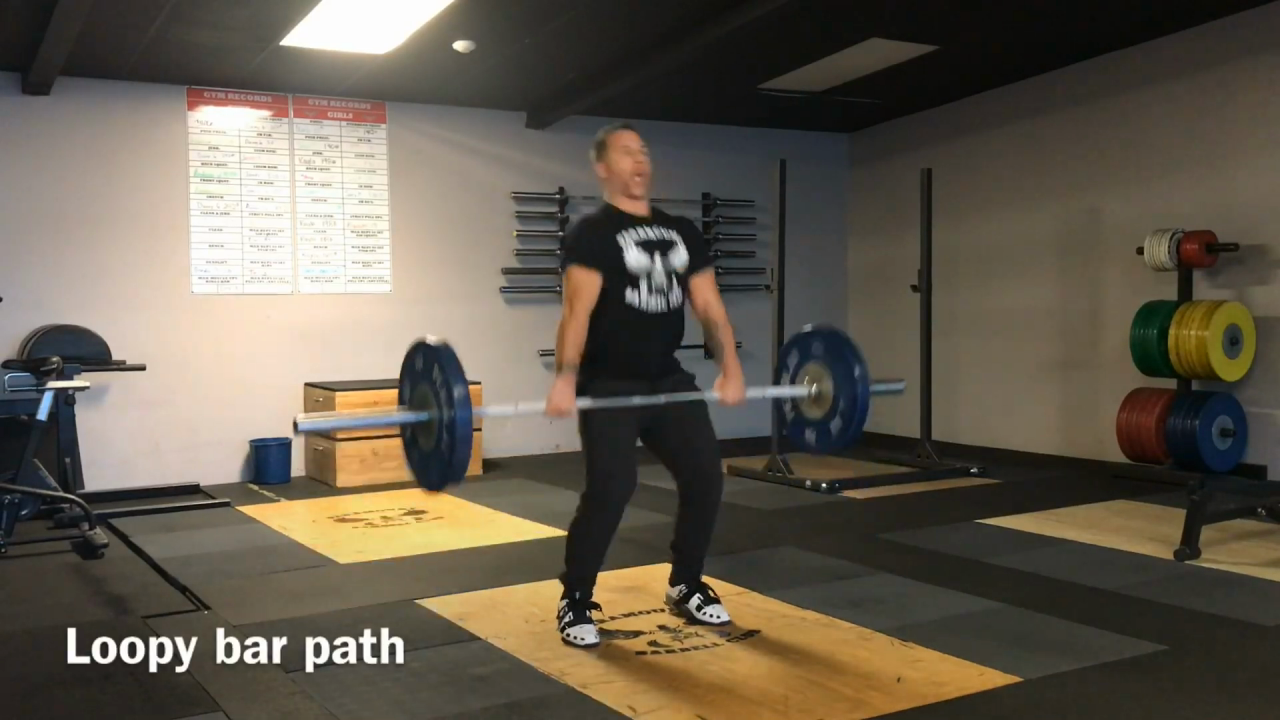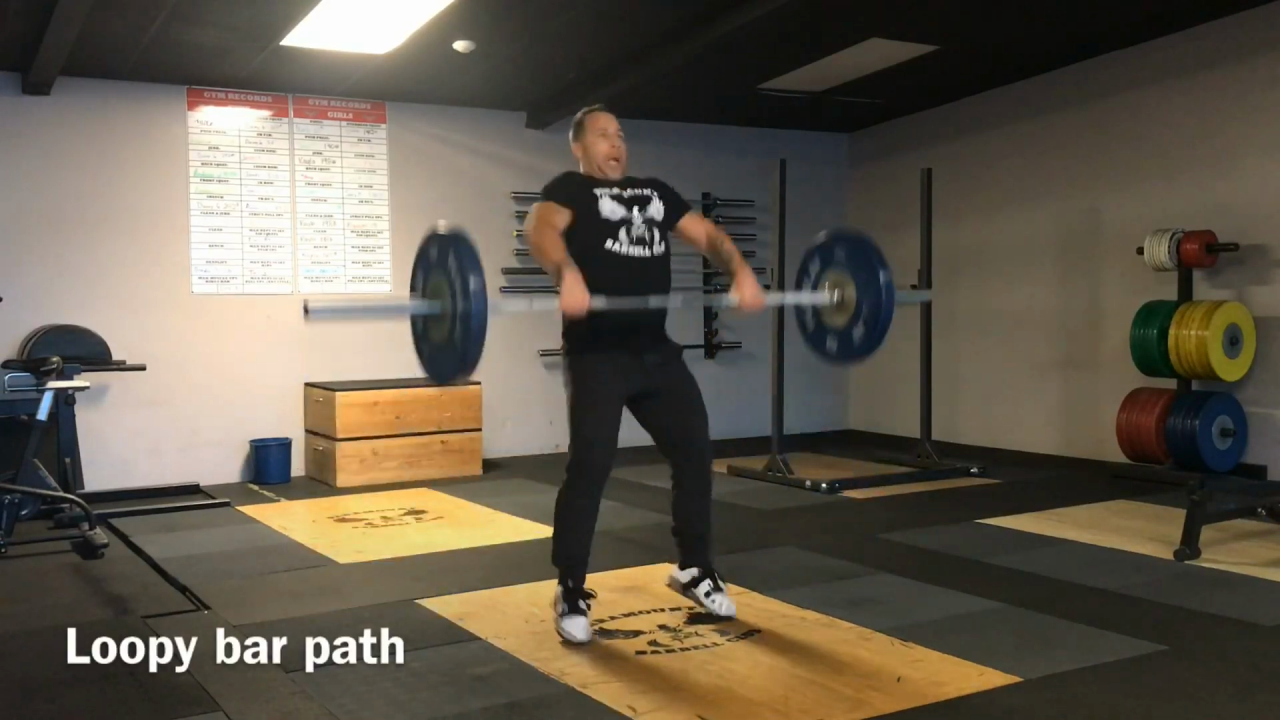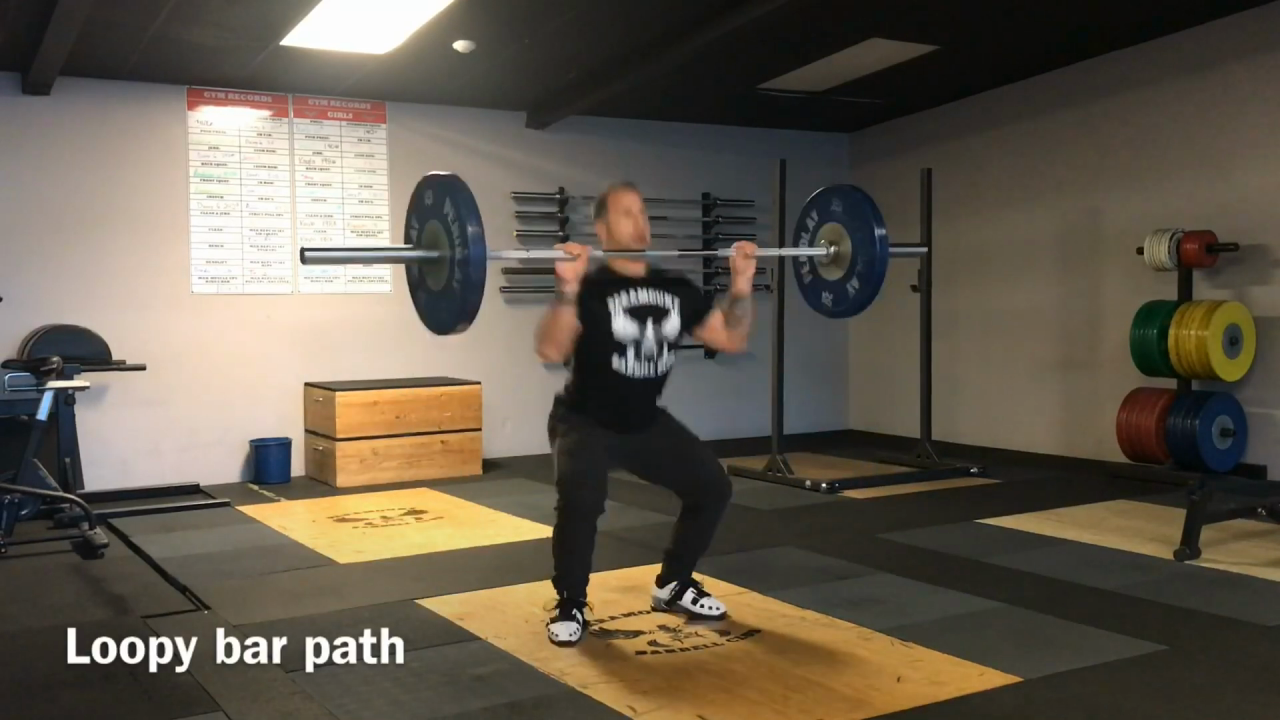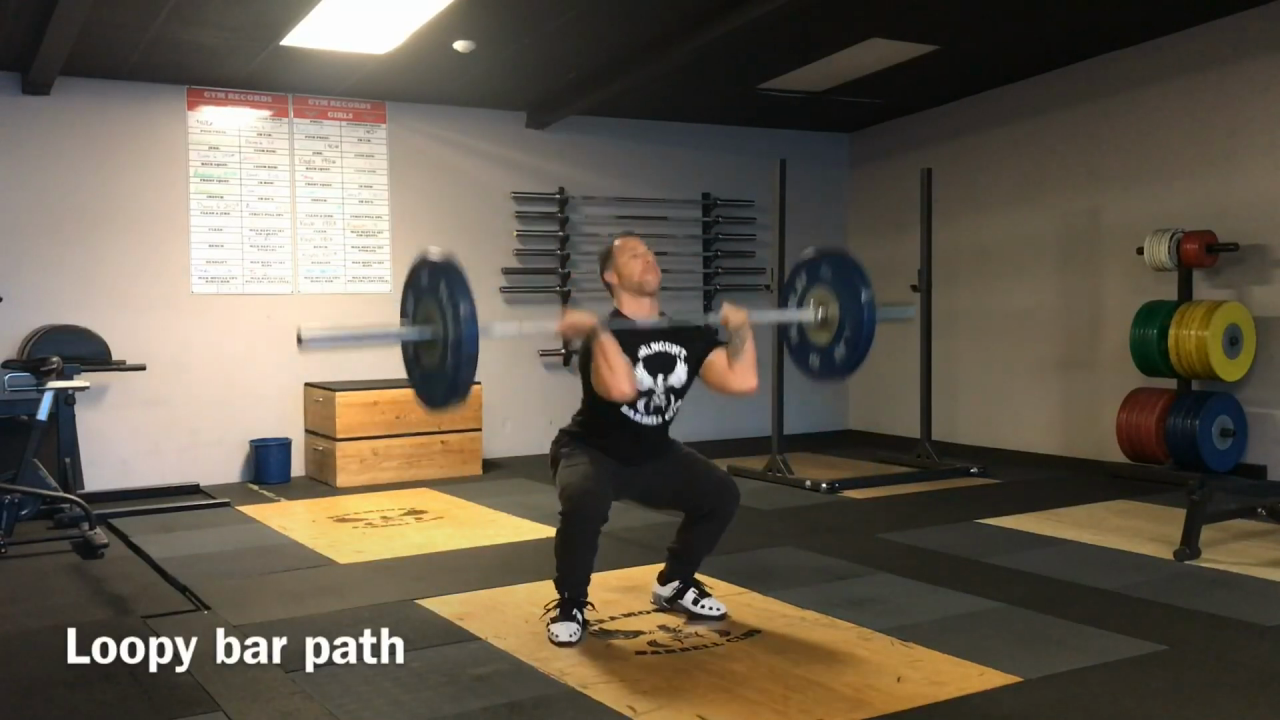
dt=0.2s
person 1, frame 1
left shoulder: (682, 230)
right shoulder: (594, 232)
left elbow: (709, 306)
right elbow: (577, 305)
left wrist: (730, 369)
right wrist: (565, 378)
left hip: (669, 381)
right hip: (608, 384)
left knee: (705, 478)
right knee: (611, 487)
left ankle: (686, 585)
right ankle: (576, 601)
person 1, frame 2
left shoulder: (654, 192)
right shoulder: (572, 189)
left elbow: (707, 234)
right elbow: (539, 229)
left wrist: (740, 272)
right wrist: (567, 273)
left hip: (658, 354)
right hip: (597, 357)
left knee: (694, 456)
right knee: (589, 466)
left ankle: (694, 569)
right ankle: (570, 592)
person 1, frame 3
left shoulder: (675, 289)
right shoulder: (592, 285)
left elbow: (730, 339)
right elbow: (551, 352)
left wrist: (740, 283)
right wrist: (568, 289)
left hip: (646, 422)
right hip: (587, 421)
left knee: (712, 485)
right knee: (581, 496)
left ankle: (674, 583)
right ankle: (569, 604)
person 1, frame 4
left shoulder: (686, 336)
right shoulder: (607, 333)
left elbow: (743, 380)
right elbow: (620, 388)
left wrist: (737, 326)
right wrist: (595, 329)
left hip: (652, 454)
right hip: (590, 451)
left knee: (721, 493)
right knee: (586, 500)
left ankle: (674, 582)
right ankle: (569, 603)
